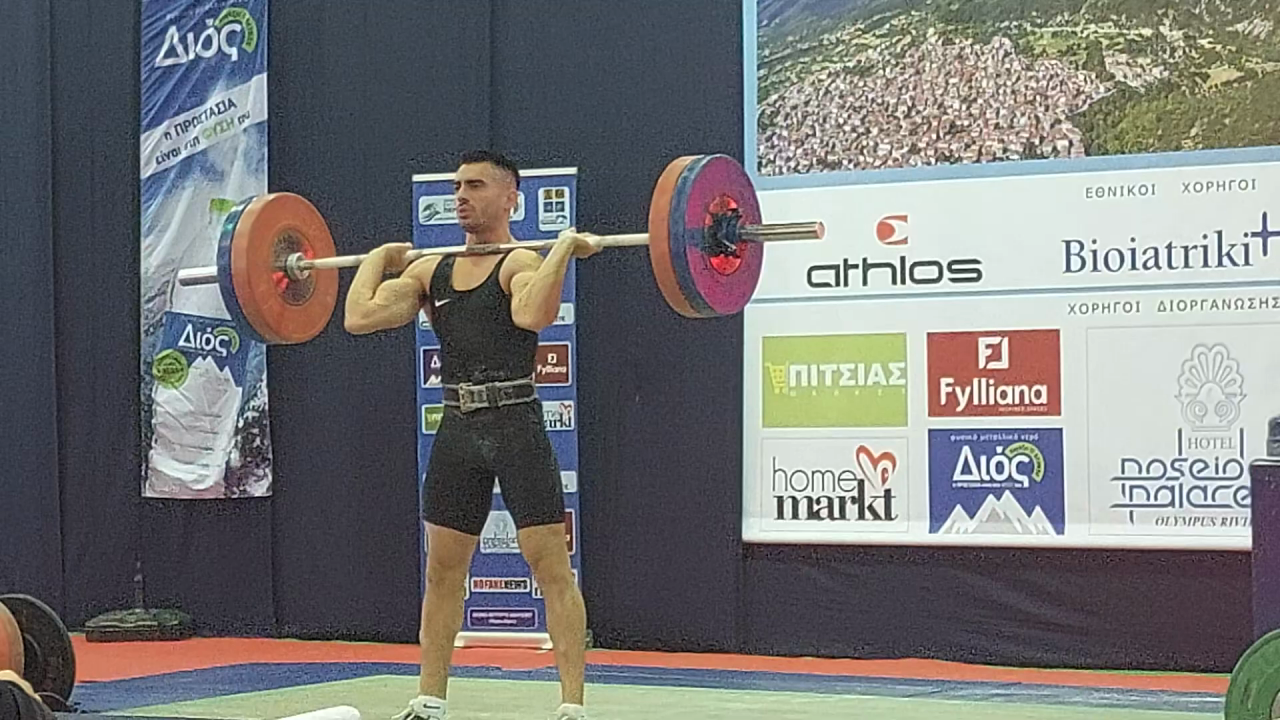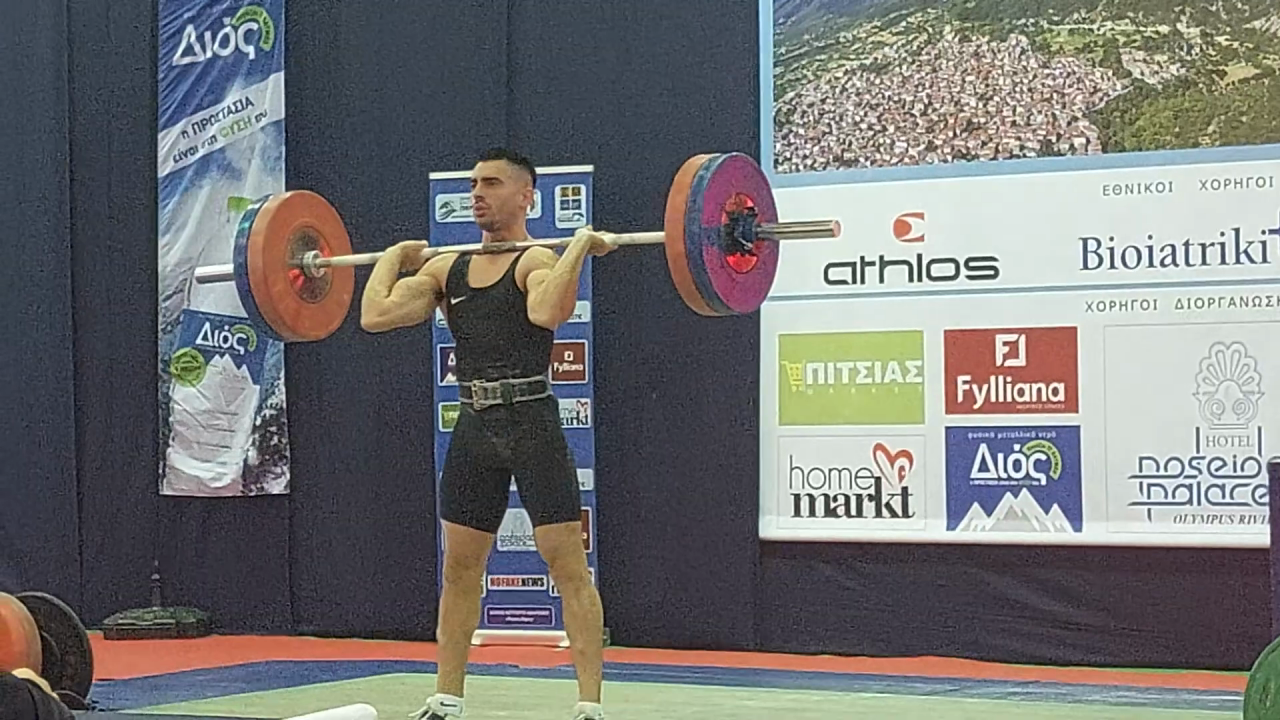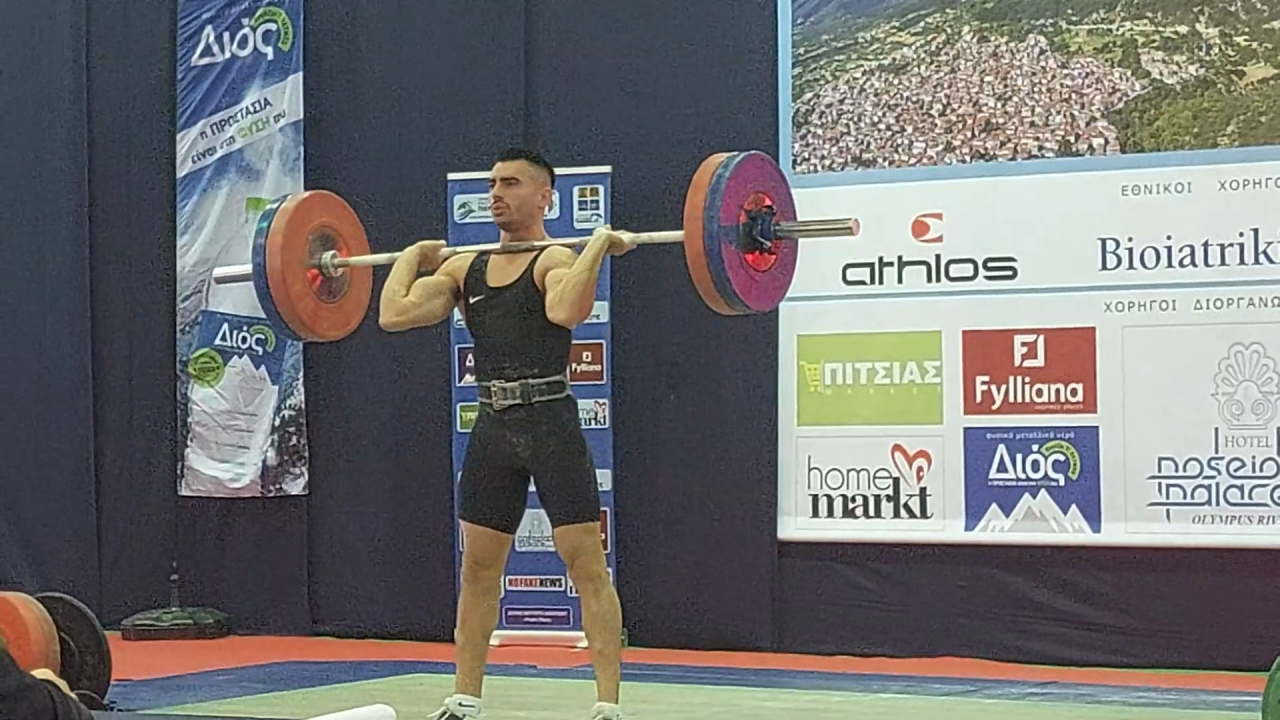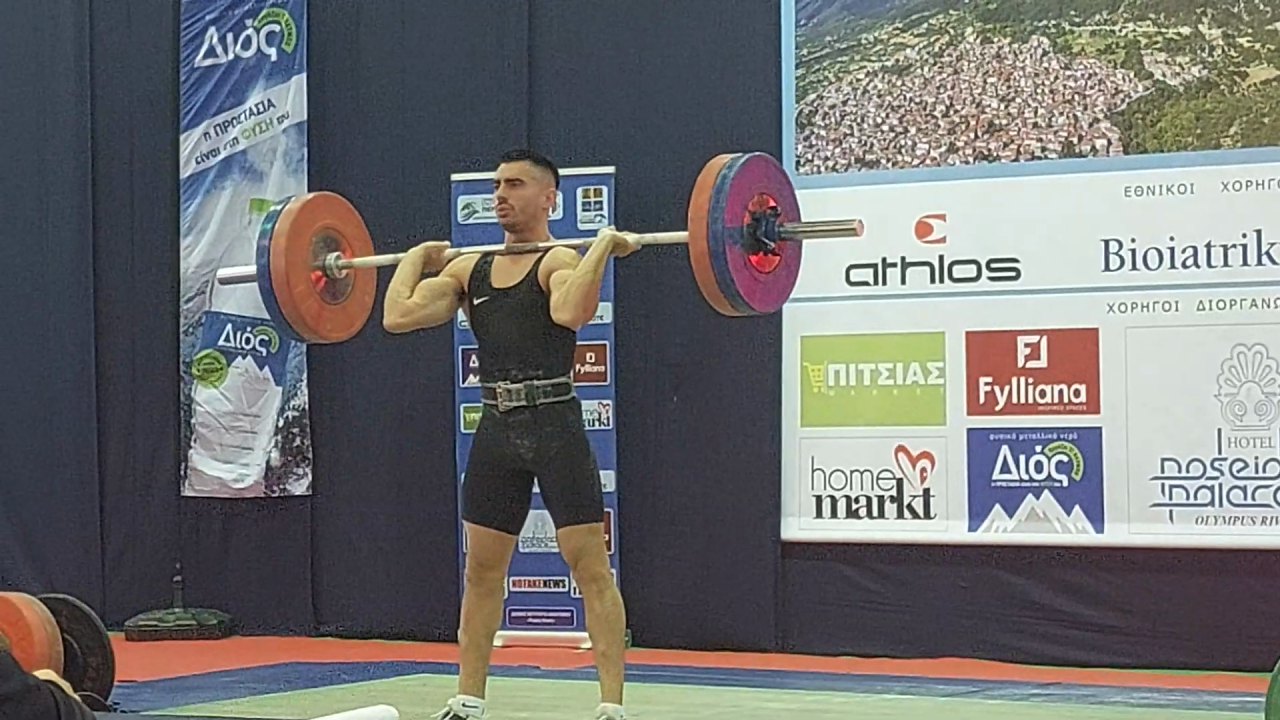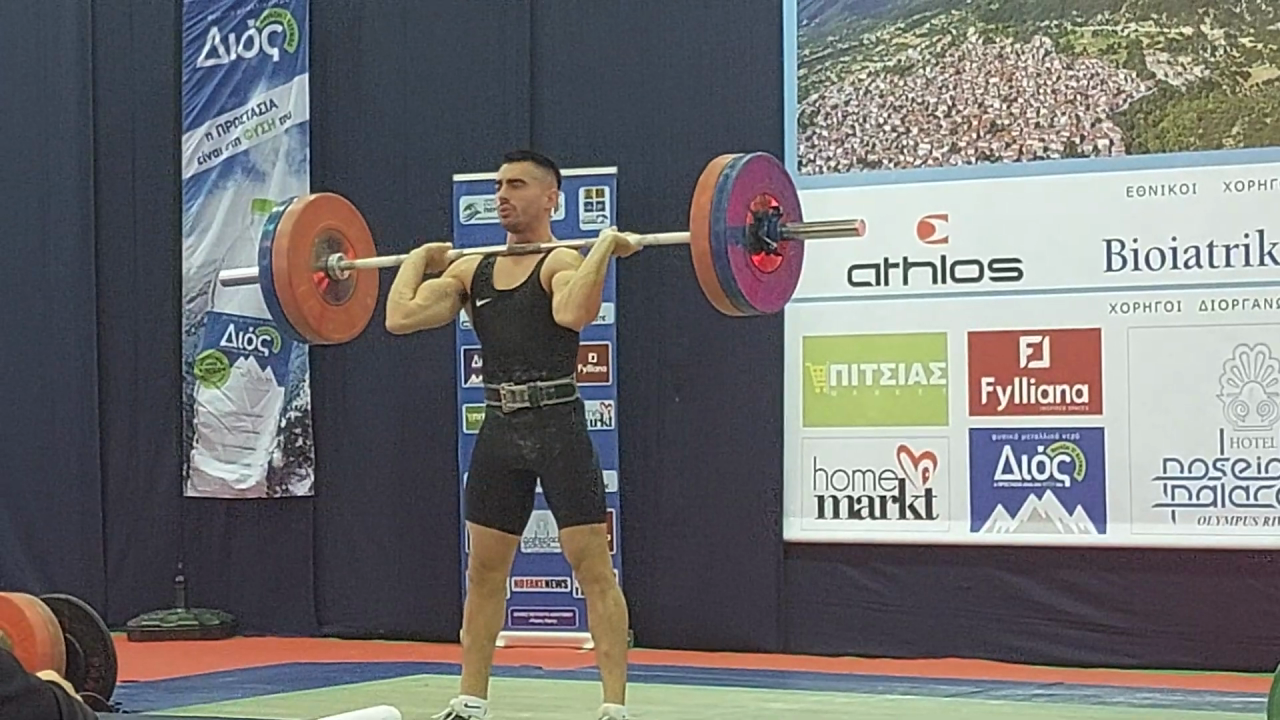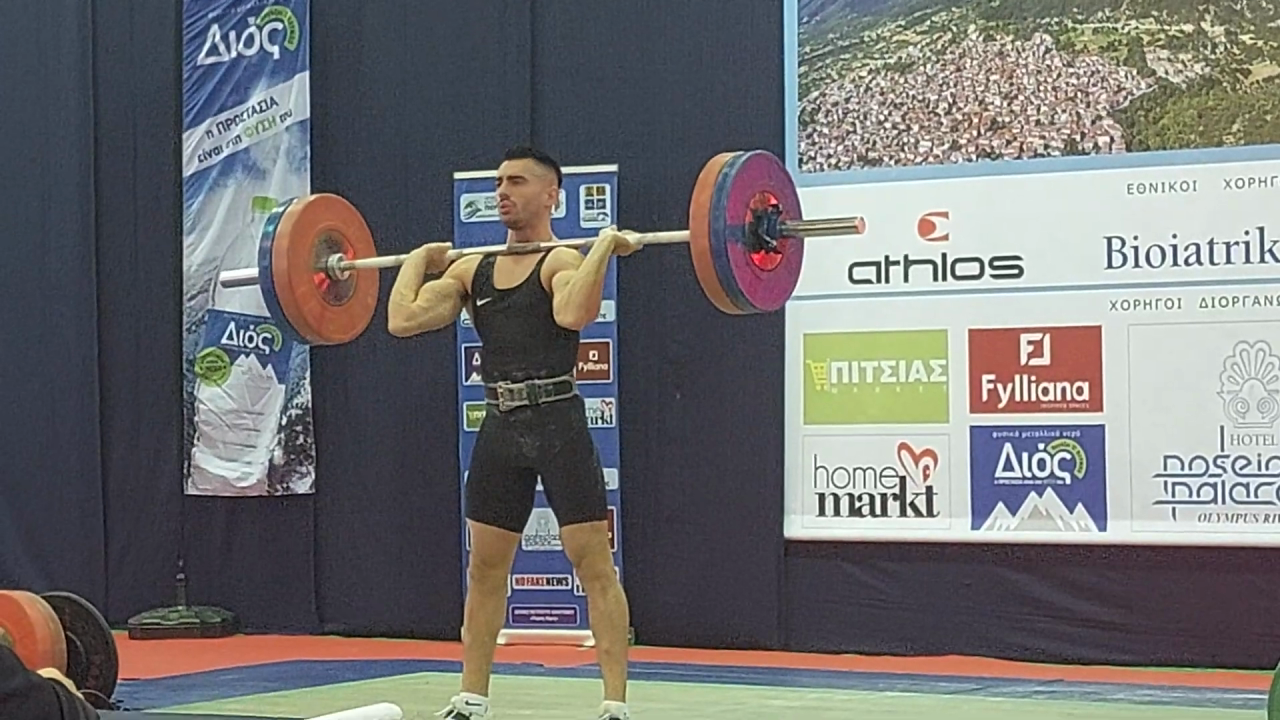
dt=0.3s
person 1, frame 1
left shoulder: (523, 262)
right shoulder: (430, 270)
left elbow: (531, 315)
right elbow: (359, 318)
left wrist: (564, 248)
right wrist: (376, 260)
left hip: (514, 425)
right hip: (457, 430)
left knee: (550, 567)
right knee: (441, 570)
person 1, frame 2
left shoulder: (539, 261)
right shoulder: (446, 267)
left elbow: (546, 313)
right elbow: (376, 316)
left wrist: (580, 245)
right wrist: (392, 258)
left hip: (530, 421)
right hip: (473, 427)
left knee: (568, 566)
right knee: (459, 569)
person 1, frame 3
left shoulder: (557, 260)
right shoulder: (465, 267)
left elbow: (565, 311)
right elbow: (394, 315)
left wrist: (598, 244)
right wrist: (411, 257)
left hip: (549, 422)
right hip: (491, 427)
left knee: (587, 566)
right knee: (477, 569)
person 1, frame 4
left shoulder: (561, 261)
right shoulder: (468, 268)
left elbow: (568, 312)
right elbow: (398, 316)
left wrist: (603, 244)
right wrist: (415, 258)
left hip: (553, 422)
right hip: (496, 428)
left knee: (590, 568)
right knee: (480, 571)
person 1, frame 5
left shoulder: (565, 262)
right shoulder: (471, 270)
left elbow: (572, 314)
right elbow: (400, 318)
left wrist: (605, 246)
right wrist: (417, 260)
left hip: (556, 424)
right hip: (499, 429)
left knee: (593, 568)
right knee: (483, 571)
person 1, frame 6
left shoulder: (564, 261)
right shoulder: (471, 269)
left elbow: (572, 315)
right elbow: (403, 320)
left wrist: (605, 245)
right wrist: (417, 260)
left hip: (557, 422)
right hip: (499, 428)
left knee: (594, 566)
right knee: (484, 569)
